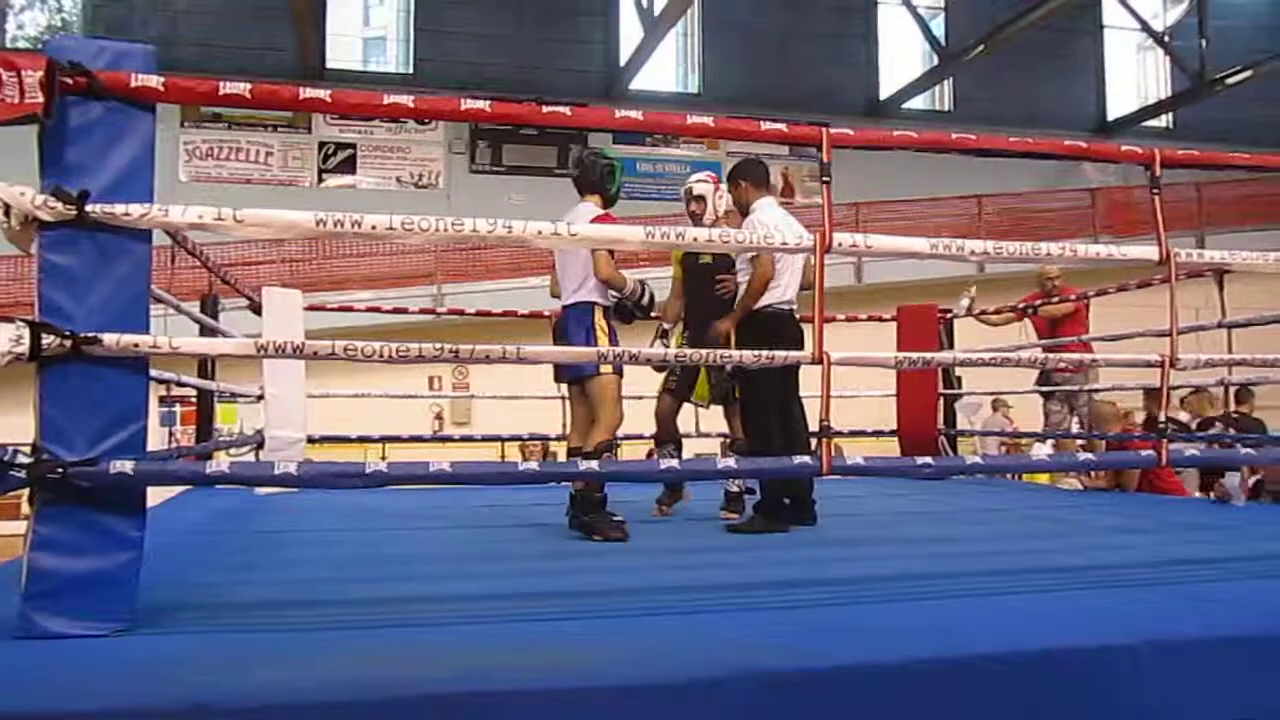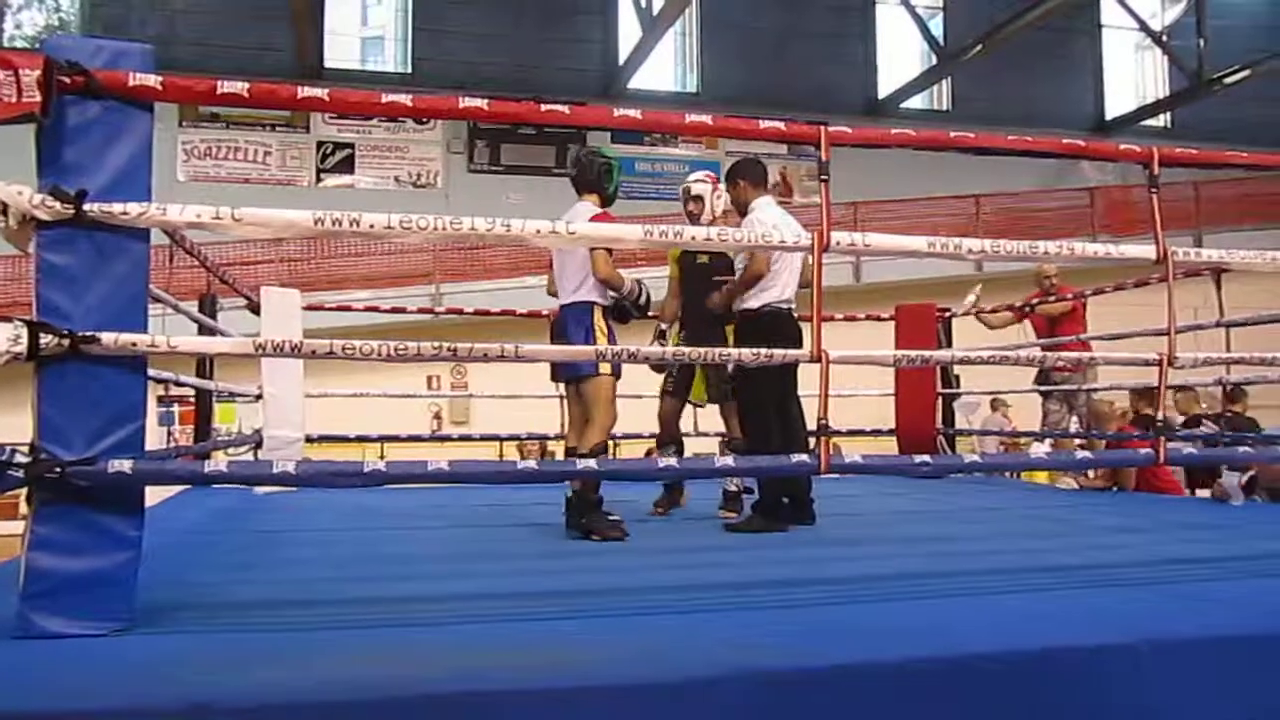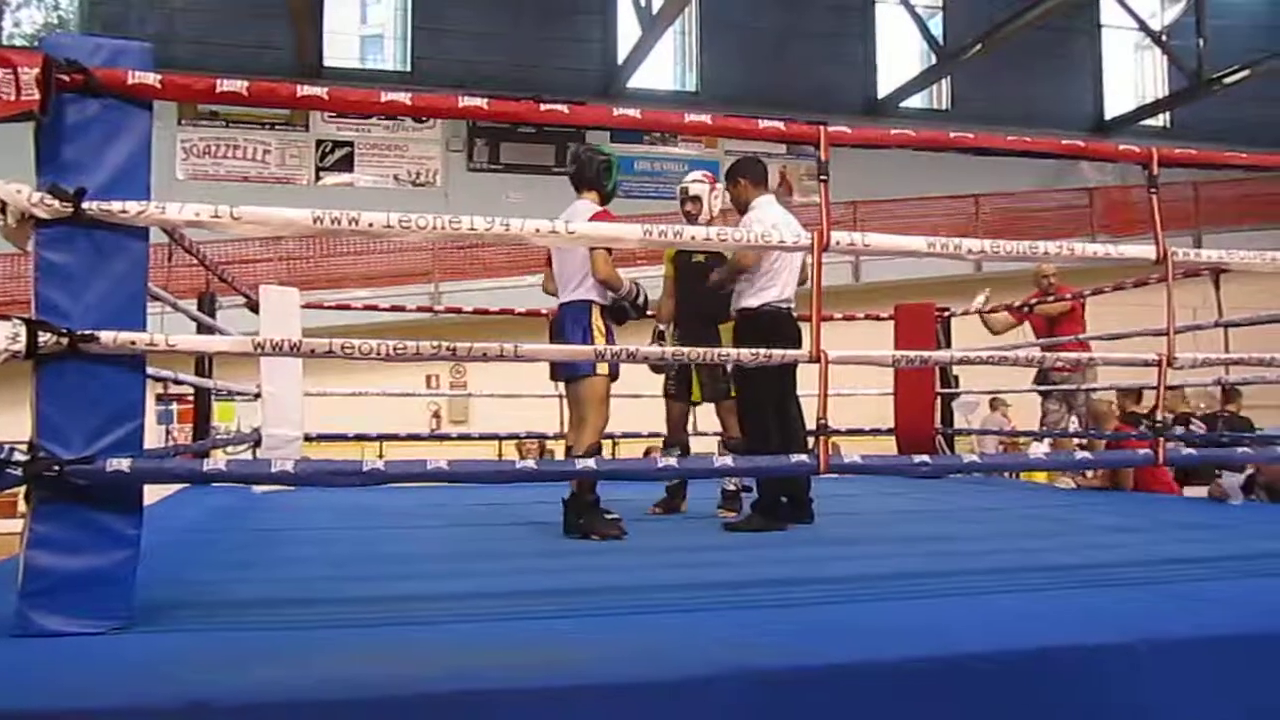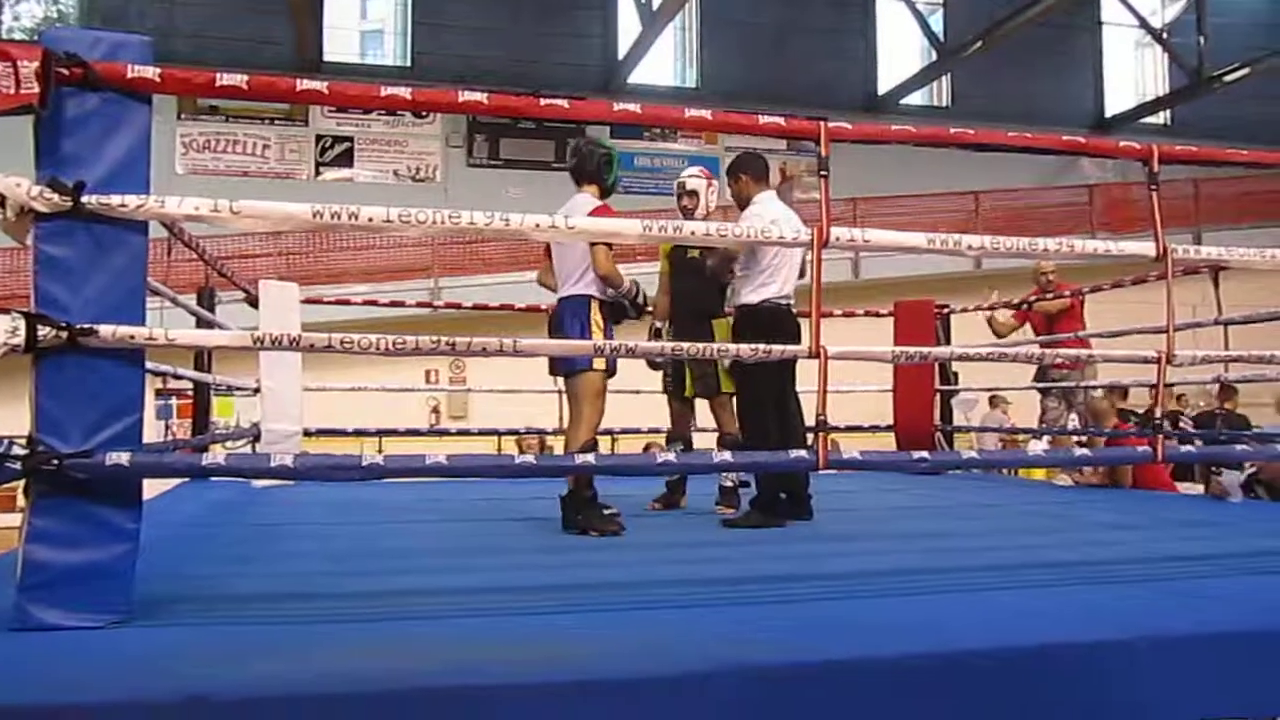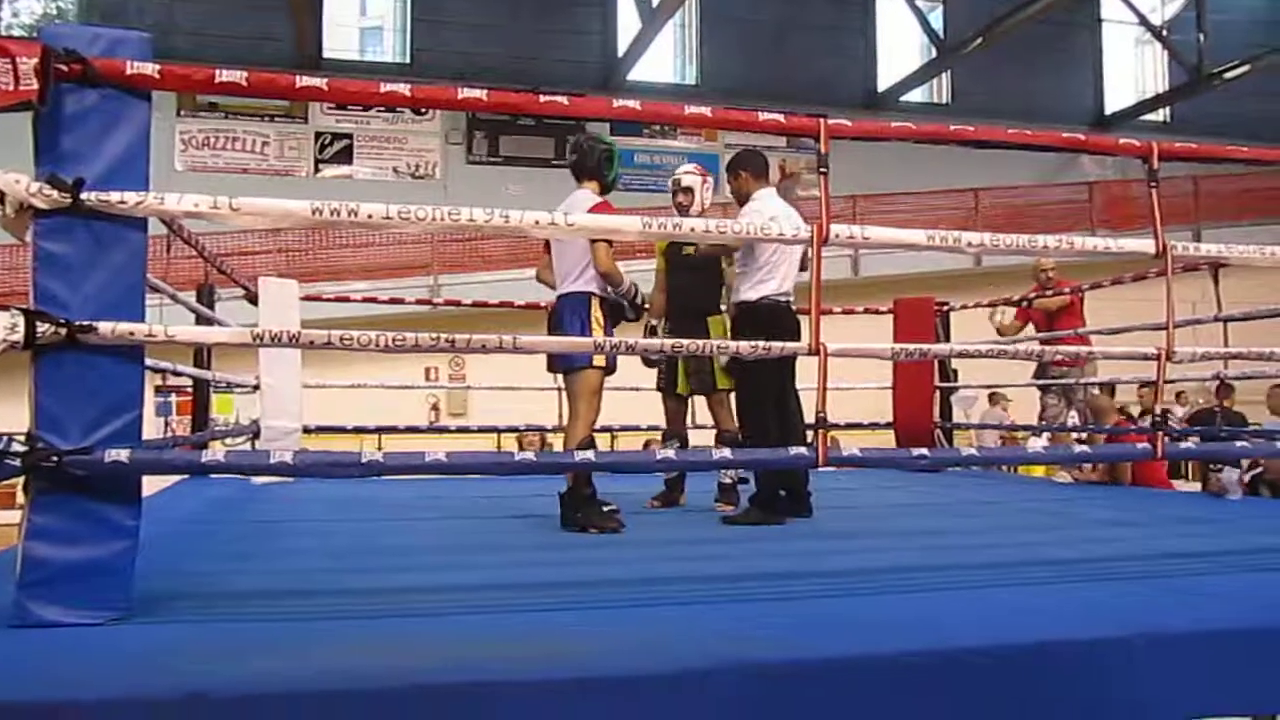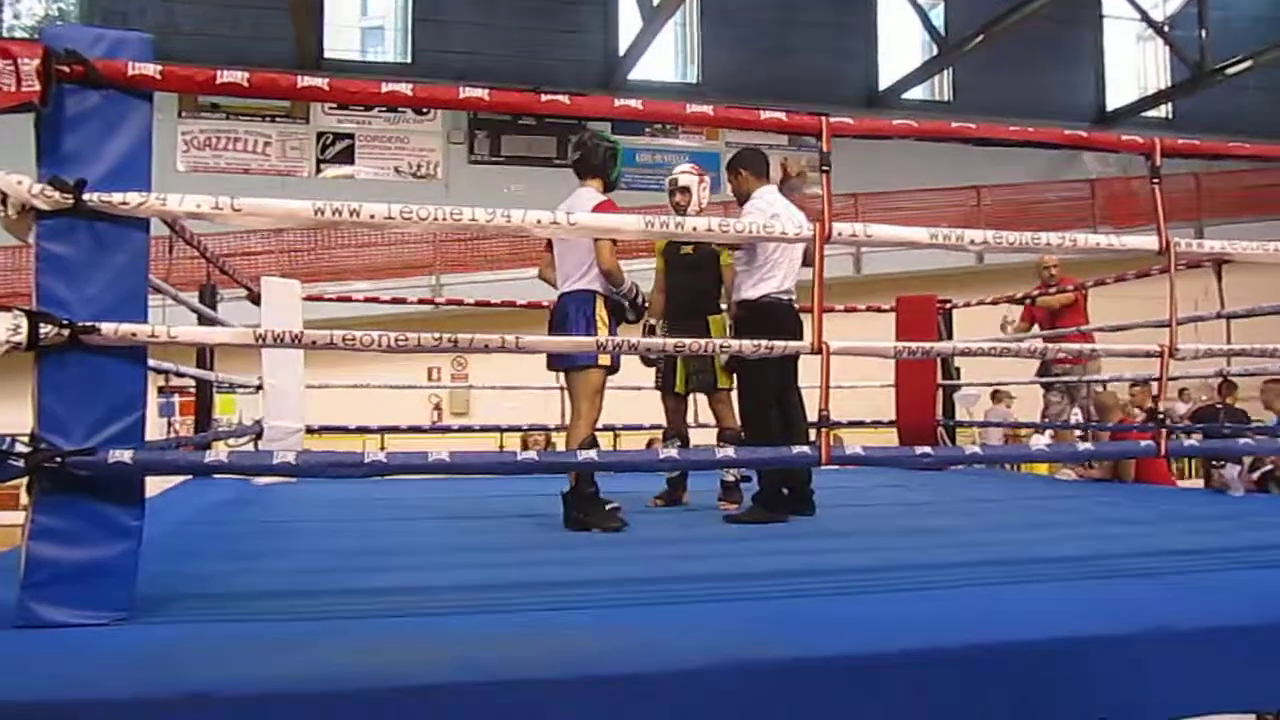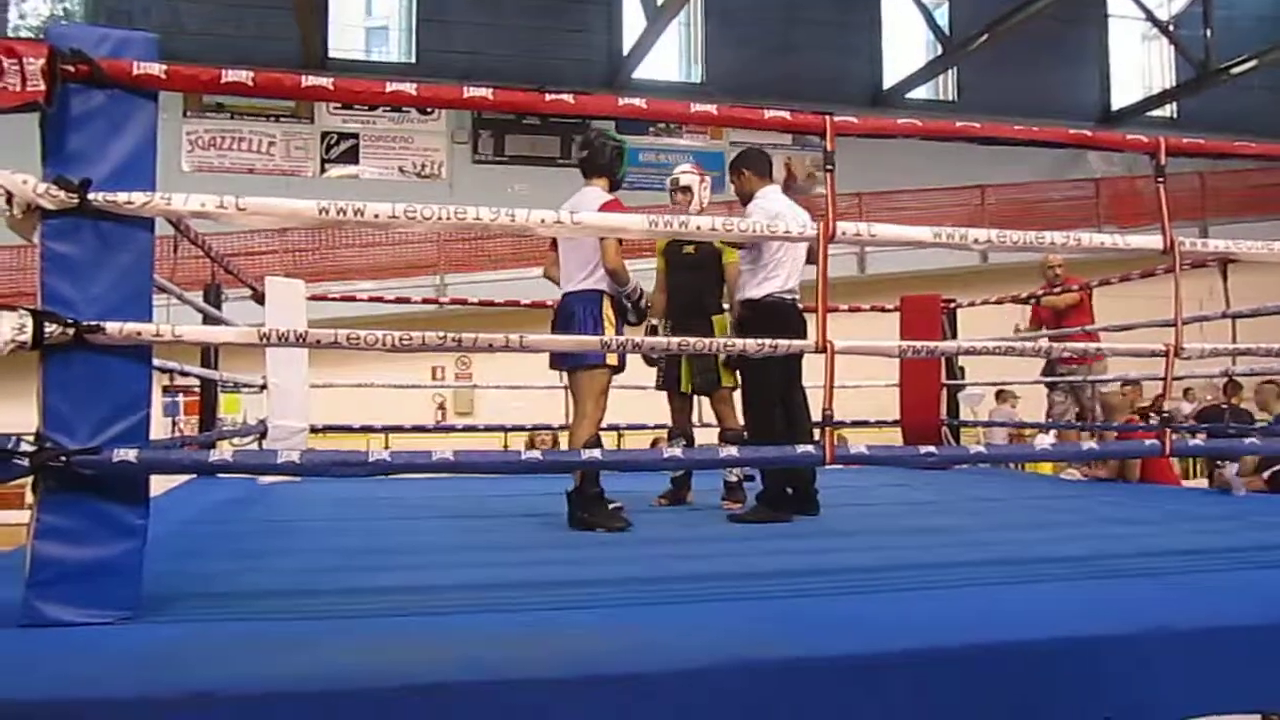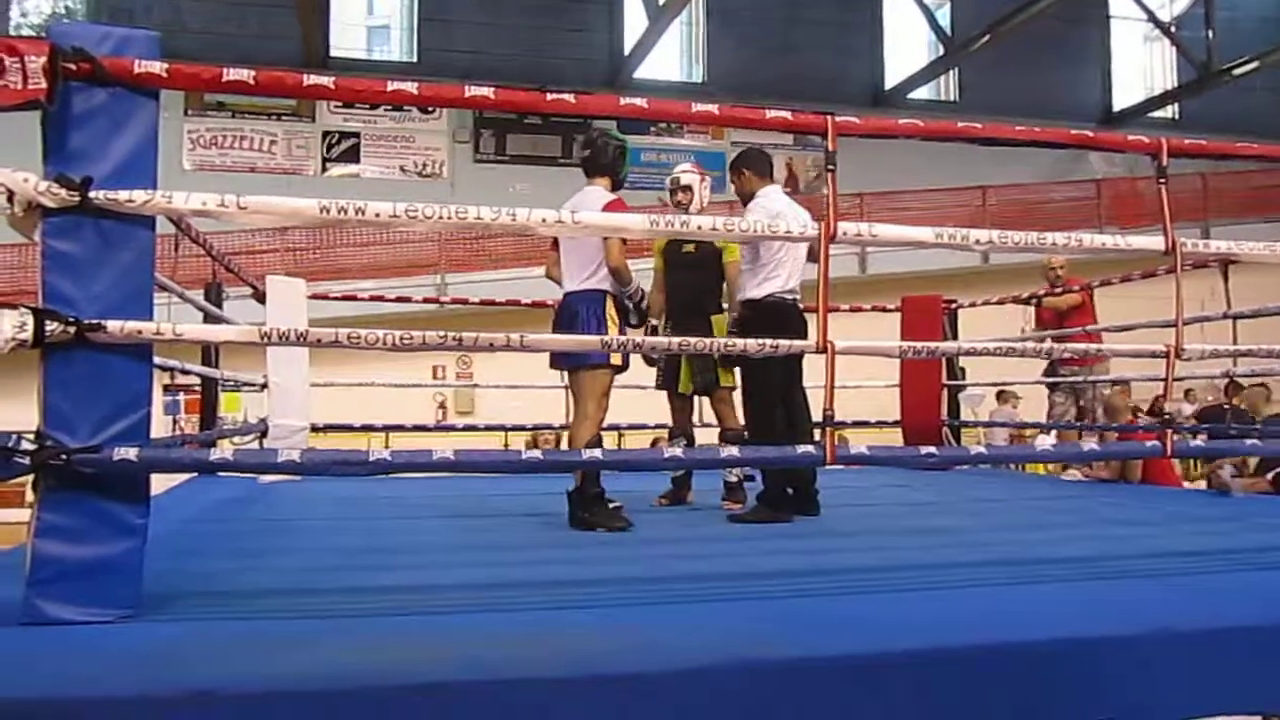
dt=0.1s
person 1, frame 1
left shoulder: (567, 222)
right shoulder: (600, 219)
right elbow: (604, 272)
right wrist: (634, 291)
left hip: (568, 319)
right hip: (590, 320)
left knee: (582, 422)
right knee: (608, 417)
left ankle: (582, 504)
right ankle: (589, 506)
person 1, frame 2
left shoulder: (565, 221)
right shoulder: (599, 218)
right elbow: (603, 271)
right wrist: (631, 291)
left hip: (566, 318)
right hip: (588, 319)
left knee: (578, 421)
right knee: (602, 419)
left ankle: (579, 505)
right ankle: (586, 506)
person 1, frame 3
left shoulder: (563, 220)
right shoulder: (598, 216)
left elbow: (549, 283)
right elbow: (602, 272)
right wrist: (629, 292)
left hip: (565, 317)
right hip: (588, 318)
left knee: (579, 421)
right knee: (594, 420)
left ankle: (581, 505)
right ankle: (582, 509)
person 1, frame 4
left shoulder: (563, 213)
right shoulder: (598, 210)
left elbow: (545, 276)
right elbow: (603, 268)
right wrist: (628, 291)
left hip: (564, 311)
right hip: (586, 312)
left knee: (579, 416)
right knee: (589, 415)
left ankle: (579, 501)
right ankle: (580, 504)
person 1, frame 5
left shoulder: (561, 210)
right shoulder: (598, 207)
left elbow: (543, 271)
right elbow: (603, 265)
right wrist: (628, 292)
left hip: (563, 309)
right hip: (586, 310)
left knee: (578, 413)
right knee: (586, 413)
left ankle: (579, 498)
right ankle: (578, 503)
person 1, frame 6
left shoulder: (564, 208)
right shoulder: (602, 205)
left elbow: (546, 270)
right elbow: (606, 264)
right wrist: (629, 292)
left hip: (565, 307)
right hip: (589, 308)
left knee: (581, 411)
right knee: (587, 412)
left ankle: (581, 497)
right ankle: (581, 502)
person 1, frame 7
left shoulder: (567, 207)
right shoulder: (608, 204)
left elbow: (550, 268)
right elbow: (612, 262)
right wrist: (633, 294)
left hip: (569, 308)
right hip: (595, 308)
left knee: (582, 411)
right knee: (591, 412)
left ankle: (586, 497)
right ankle: (585, 503)
person 1, frame 8
left shoulder: (569, 207)
right shoulder: (611, 204)
left elbow: (553, 268)
right elbow: (615, 262)
right wrist: (634, 295)
left hip: (571, 306)
right hip: (597, 307)
left knee: (583, 411)
right knee: (593, 412)
left ankle: (586, 496)
right ankle: (586, 503)
person 2, frame 1
left shoulder: (759, 219)
right shoulder: (790, 221)
left elbow: (763, 273)
left wrist: (732, 319)
left hip: (762, 325)
right hip: (786, 323)
left knee: (761, 419)
right knee: (788, 414)
left ankle: (772, 510)
right ankle: (800, 504)
person 2, frame 2
left shoulder: (758, 217)
right shoulder: (788, 220)
left elbow: (758, 268)
left wrist: (726, 295)
left hip: (759, 323)
right hip: (784, 322)
left knee: (759, 418)
right knee: (786, 412)
left ankle: (771, 509)
right ankle: (799, 504)
person 2, frame 3
left shoulder: (758, 216)
right shoulder: (789, 220)
left elbow: (744, 260)
left wrist: (720, 278)
left hip: (758, 323)
right hip: (784, 321)
left knee: (759, 416)
right knee: (785, 412)
left ankle: (769, 508)
right ankle: (797, 502)
person 2, frame 4
left shoulder: (758, 211)
right shoulder: (790, 215)
left elbow: (734, 251)
left wrist: (715, 262)
left hip: (758, 319)
right hip: (783, 317)
left knee: (758, 412)
right knee: (784, 407)
left ankle: (768, 505)
right ankle: (796, 499)
person 2, frame 5
left shoulder: (758, 208)
right shoulder: (790, 213)
right elbow: (802, 262)
left wrist: (708, 247)
left hip: (757, 315)
right hip: (783, 313)
left knee: (758, 409)
right knee: (784, 403)
left ankle: (768, 502)
right ankle: (796, 496)
person 2, frame 6
left shoulder: (760, 205)
right shoulder: (792, 211)
right elbow: (806, 257)
left hip: (759, 314)
right hip: (785, 312)
left knee: (760, 408)
right knee: (786, 402)
left ankle: (771, 500)
right ankle: (799, 494)
person 2, frame 7
left shoulder: (764, 205)
right shoulder: (796, 211)
right elbow: (813, 253)
left hip: (763, 313)
right hip: (788, 312)
left knee: (764, 408)
right knee: (790, 403)
left ankle: (775, 500)
right ankle: (803, 494)
person 2, frame 8
left shoulder: (765, 204)
right shoulder: (797, 210)
right elbow: (814, 251)
left hip: (763, 313)
right hip: (789, 312)
left knee: (764, 408)
right knee: (791, 403)
left ankle: (775, 500)
right ankle: (804, 494)
person 3, frame 1
right shoulder: (683, 247)
right wrist: (663, 333)
left hip: (728, 339)
right hip: (691, 338)
left knee: (736, 418)
right knee: (665, 412)
left ankle: (734, 496)
right ankle: (673, 484)
person 3, frame 2
right shoulder: (679, 247)
right wrist: (661, 333)
left hip: (724, 338)
right hip: (688, 337)
left knee: (733, 417)
right knee: (667, 414)
left ankle: (733, 495)
right ankle: (672, 487)
person 3, frame 3
right shoulder: (675, 246)
right wrist: (659, 335)
left hip: (718, 336)
right hip: (683, 336)
left knee: (727, 414)
right knee: (675, 419)
left ankle: (731, 494)
right ankle: (675, 493)
person 3, frame 4
right shoulder: (671, 242)
right wrist: (656, 331)
left hip: (713, 332)
right hip: (679, 333)
left knee: (723, 410)
right knee: (678, 417)
left ankle: (729, 490)
right ankle: (674, 489)
person 3, frame 5
right shoulder: (667, 240)
left elbow: (735, 287)
right wrist: (651, 329)
left hip: (708, 329)
right hip: (674, 330)
left knee: (720, 407)
right knee: (674, 411)
left ankle: (728, 487)
right ankle: (673, 486)
person 3, frame 6
right shoulder: (665, 239)
left elbow: (733, 285)
right wrist: (650, 328)
left hip: (708, 328)
right hip: (673, 330)
left knee: (721, 405)
right knee: (674, 410)
left ankle: (731, 486)
right ankle: (676, 485)
person 3, frame 7
right shoulder: (666, 240)
left elbow: (735, 286)
right wrist: (652, 328)
left hip: (711, 328)
right hip: (675, 330)
left knee: (723, 404)
right knee: (679, 410)
left ankle: (734, 485)
right ankle: (680, 485)
person 3, frame 8
left shoulder: (721, 234)
right shoulder: (664, 239)
left elbow: (735, 285)
right wrist: (652, 329)
left hip: (710, 327)
right hip: (675, 330)
left knee: (723, 404)
right knee: (679, 410)
left ankle: (734, 485)
right ankle: (680, 484)
person 4, frame 1
left shoulder: (1073, 296)
right shoulder: (1032, 301)
left elbow: (1057, 311)
right elbow: (995, 319)
left wrist: (1030, 309)
left hip: (1081, 370)
right hip: (1054, 372)
left knee: (1091, 423)
right knee: (1058, 427)
person 4, frame 2
left shoulder: (1070, 295)
right shoulder: (1031, 301)
left elbow: (1054, 310)
right elbow: (995, 322)
left wrist: (1026, 308)
right wrist: (976, 310)
left hip: (1080, 369)
right hip: (1053, 372)
left knee: (1091, 423)
right knee: (1056, 426)
person 4, frame 3
left shoulder: (1070, 295)
right shoulder: (1030, 302)
left elbow: (1052, 310)
right elbow: (996, 328)
left wrist: (1023, 307)
right wrist: (983, 312)
left hip: (1080, 370)
right hip: (1052, 372)
left knee: (1090, 423)
right knee: (1055, 425)
person 4, frame 4
left shoulder: (1069, 292)
right shoulder: (1029, 301)
left elbow: (1051, 307)
right elbow: (1002, 331)
left wrist: (1022, 305)
right wrist: (991, 316)
left hip: (1080, 368)
right hip: (1051, 370)
right knee: (1054, 424)
person 4, frame 5
left shoulder: (1069, 288)
right shoulder: (1030, 298)
left elbow: (1052, 305)
right elbow: (1010, 332)
left wrist: (1024, 302)
right wrist: (998, 325)
left hip: (1080, 365)
right hip: (1052, 368)
left knee: (1091, 419)
right knee: (1054, 421)
person 4, frame 6
left shoulder: (1072, 286)
right shoulder: (1034, 297)
left elbow: (1055, 302)
right elbow: (1021, 330)
left wrist: (1025, 300)
right wrist: (1009, 330)
left hip: (1084, 362)
right hip: (1055, 365)
right knee: (1057, 419)
person 4, frame 7
left shoulder: (1077, 286)
right shoulder: (1040, 297)
left elbow: (1060, 302)
right elbow: (1033, 332)
left wrist: (1031, 299)
right wrist: (1021, 334)
left hip: (1089, 363)
right hip: (1060, 365)
left knee: (1098, 417)
right knee: (1060, 418)
person 4, frame 8
left shoulder: (1079, 287)
right shoulder: (1043, 298)
left elbow: (1062, 304)
left wrist: (1031, 300)
left hip: (1091, 364)
right hip: (1062, 366)
left knee: (1100, 418)
right knee: (1061, 419)
